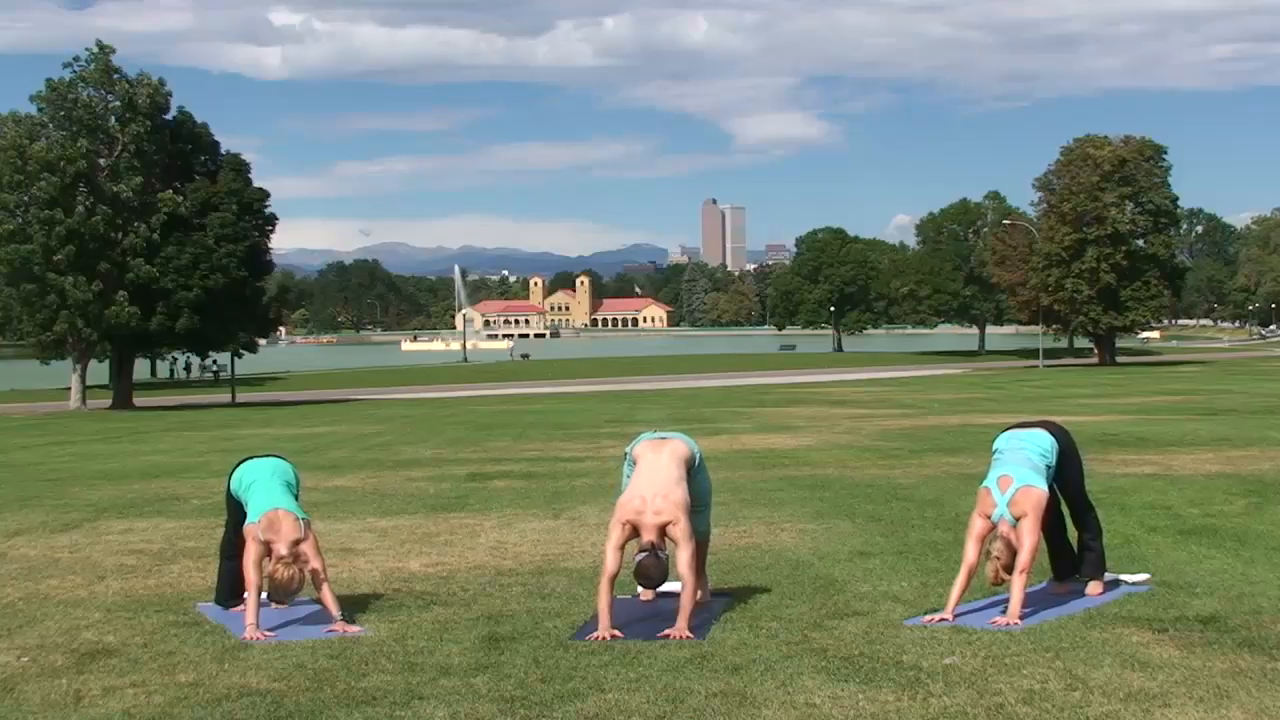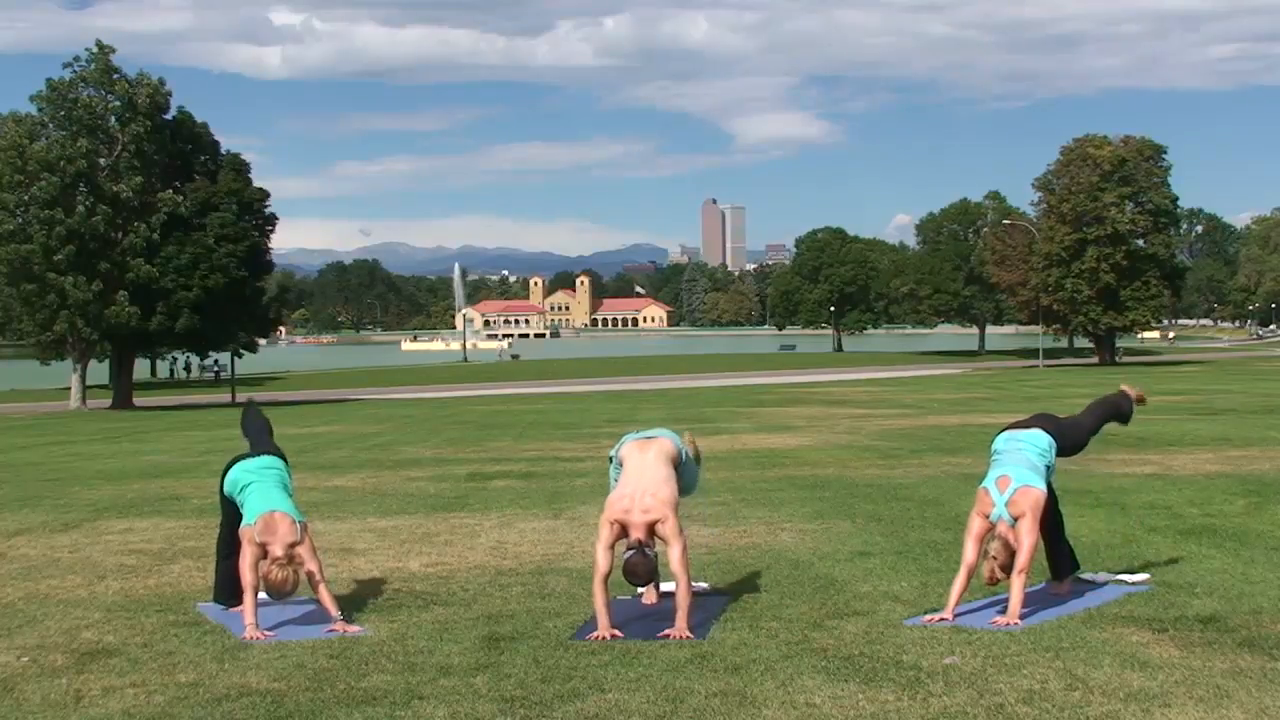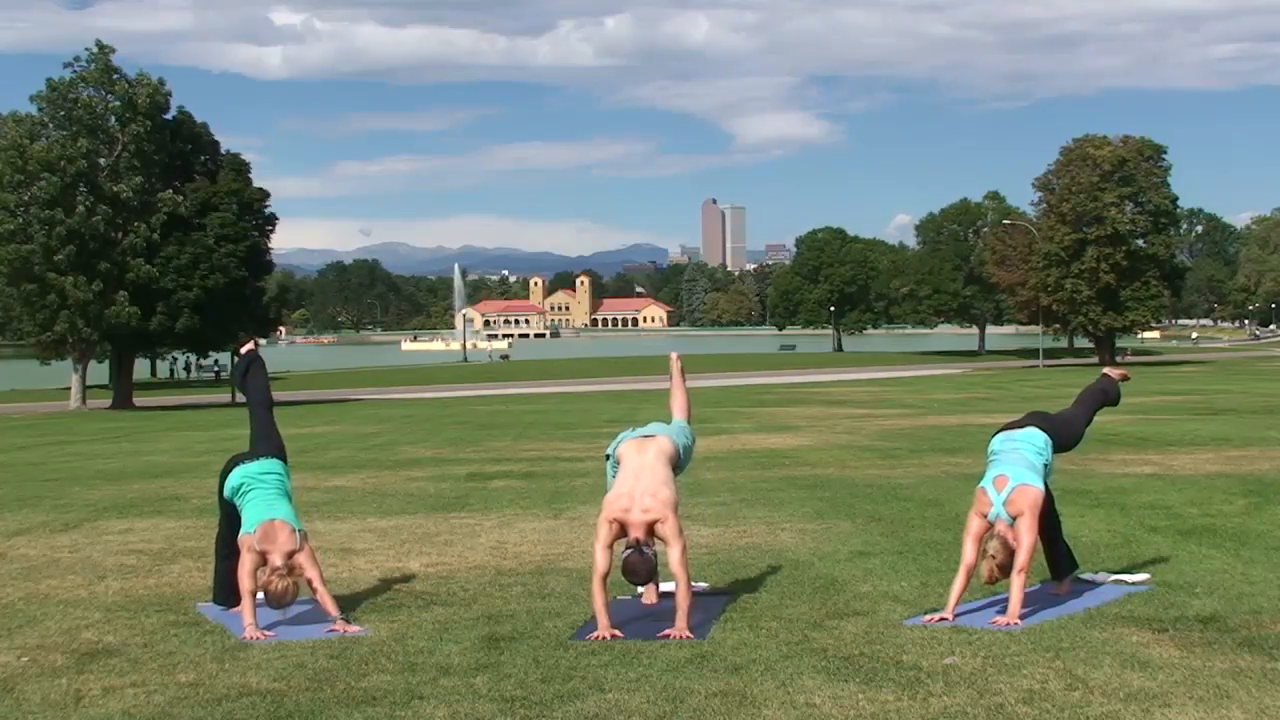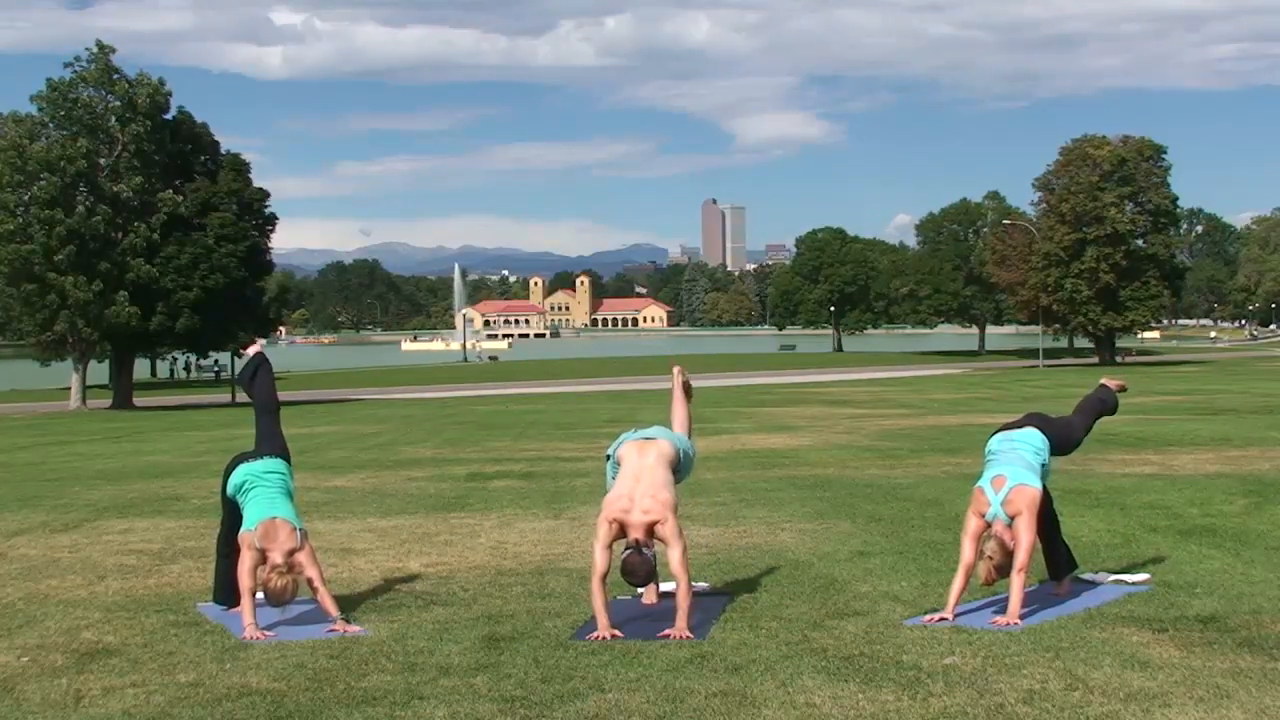
dt=1s
person 1, frame 1
left shoulder: (303, 534)
right shoulder: (256, 536)
left elbow: (322, 581)
right elbow: (253, 587)
left wrist: (339, 619)
right wrist: (251, 626)
right hip: (244, 476)
right knee: (235, 543)
left ankle: (277, 596)
right ankle: (228, 598)
person 1, frame 2
left shoulder: (298, 538)
right shoulder: (253, 539)
left elbow: (318, 581)
right elbow: (249, 587)
left wrist: (338, 618)
right wrist: (250, 626)
left hip: (272, 465)
right hip: (237, 475)
left knee: (261, 437)
right knee: (230, 542)
left ankle: (251, 411)
right ankle: (228, 598)
person 1, frame 3
left shoulder: (297, 544)
right shoulder: (251, 545)
left elbow: (318, 585)
right elbow: (247, 591)
left wrist: (339, 618)
right wrist: (250, 626)
left hip: (271, 466)
right hip: (237, 475)
left knee: (261, 409)
right knee: (228, 542)
left ankle: (250, 356)
right ankle: (225, 599)
person 1, frame 4
left shoulder: (297, 543)
right shoulder: (252, 543)
left elbow: (318, 585)
right elbow: (250, 589)
left wrist: (339, 618)
right wrist: (250, 626)
left hip: (274, 466)
right hip: (242, 474)
left knee: (268, 417)
right knee: (230, 541)
left ankle: (256, 357)
right ankle: (226, 600)
person 2, frame 1
left shoulder: (676, 519)
right shoulder: (623, 521)
left elbow: (687, 577)
right elbow: (607, 576)
left wrist: (682, 625)
right wrist: (603, 626)
left hip: (684, 450)
right hip: (641, 449)
left knee: (698, 525)
left ankle: (701, 577)
right ankle: (649, 586)
person 2, frame 2
left shoulder: (663, 518)
right shoulder: (612, 519)
left elbow: (682, 577)
right elbow: (600, 578)
left wrist: (680, 627)
right wrist: (604, 626)
left hip: (667, 442)
right hip: (627, 446)
left knee: (687, 487)
left ankle: (690, 447)
right ankle: (650, 586)
person 2, frame 3
left shoulder: (664, 518)
right shoulder: (610, 520)
left elbow: (682, 577)
right elbow: (598, 577)
left wrist: (681, 624)
right wrist: (603, 625)
left hip: (666, 443)
right hip: (624, 447)
left knee: (680, 426)
left ankle: (675, 366)
right ankle: (650, 584)
person 2, frame 4
left shoulder: (664, 519)
right shoulder: (610, 520)
left elbow: (682, 578)
right elbow: (598, 577)
left wrist: (682, 625)
right wrist: (603, 625)
left hip: (667, 446)
right hip: (624, 448)
left knee: (684, 439)
left ankle: (678, 381)
right ankle: (651, 583)
person 3, frame 1
left shoulder: (1027, 510)
right shoulder: (983, 514)
left elbow: (1022, 569)
right elbow: (967, 566)
left wrist: (1013, 615)
right wrist: (948, 610)
left hip: (1050, 440)
left knee: (1078, 504)
right knee: (1049, 516)
left ankle: (1095, 573)
right ankle: (1064, 575)
person 3, frame 2
left shoulder: (1026, 508)
right shoulder: (982, 511)
left elbow: (1020, 570)
right elbow: (966, 566)
left wrist: (1013, 615)
right wrist: (948, 610)
left hip: (1045, 438)
right hip: (1008, 440)
left knee: (1089, 420)
right knee: (1048, 516)
left ankle: (1125, 396)
right ankle: (1063, 575)
person 3, frame 3
left shoulder: (1024, 507)
right shoulder: (980, 511)
left elbow: (1020, 569)
right elbow: (966, 566)
left wrist: (1012, 614)
right wrist: (948, 610)
left hip: (1042, 435)
right hip: (1005, 439)
left knee: (1080, 413)
right knee: (1045, 518)
left ankle: (1109, 379)
right ankle: (1063, 574)
person 3, frame 4
left shoulder: (1022, 506)
right shoulder: (978, 510)
left elbow: (1019, 568)
right elbow: (965, 565)
left wrist: (1012, 615)
right wrist: (948, 610)
left hip: (1038, 436)
right hip: (1002, 440)
left knee: (1080, 422)
right knee: (1044, 518)
left ankle: (1107, 390)
right ankle: (1062, 574)
